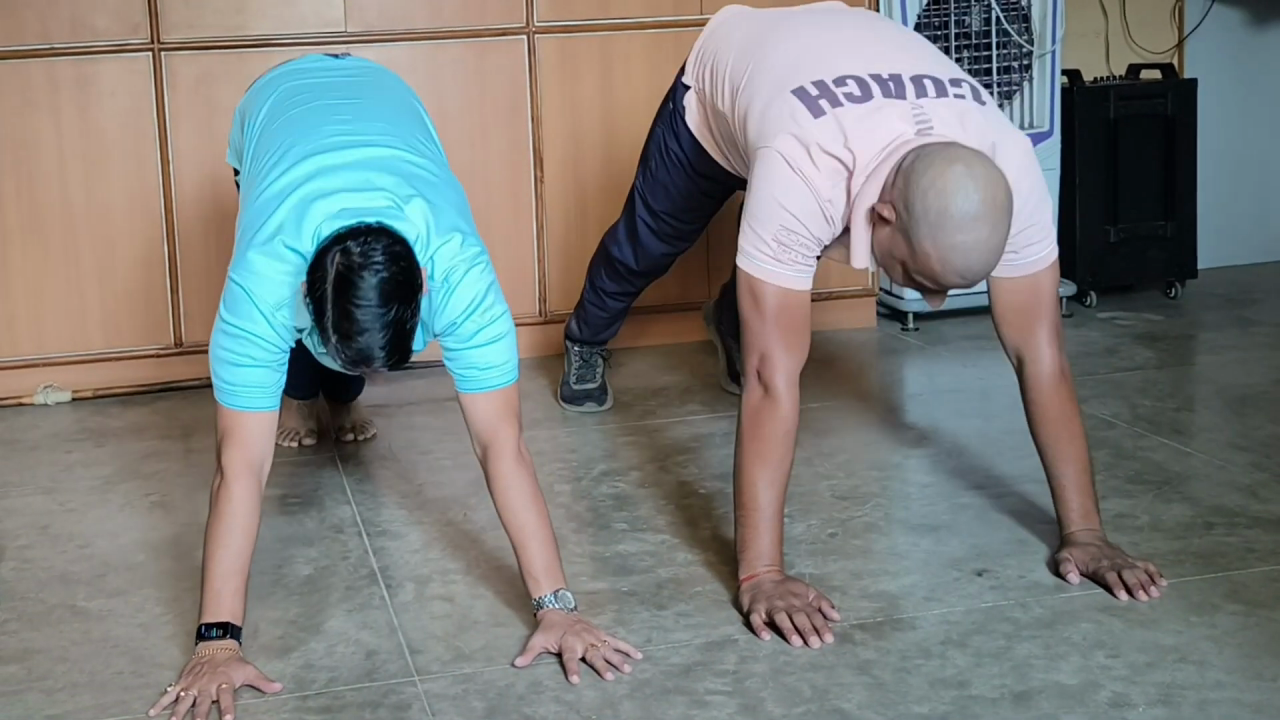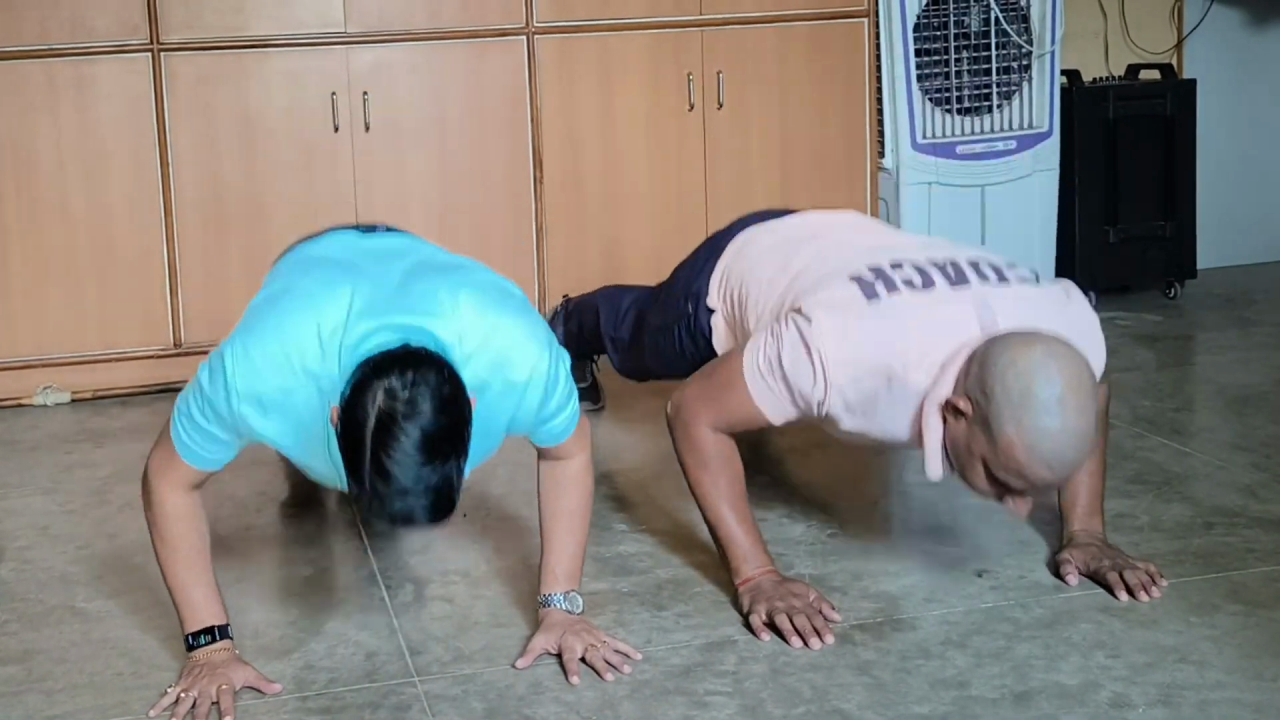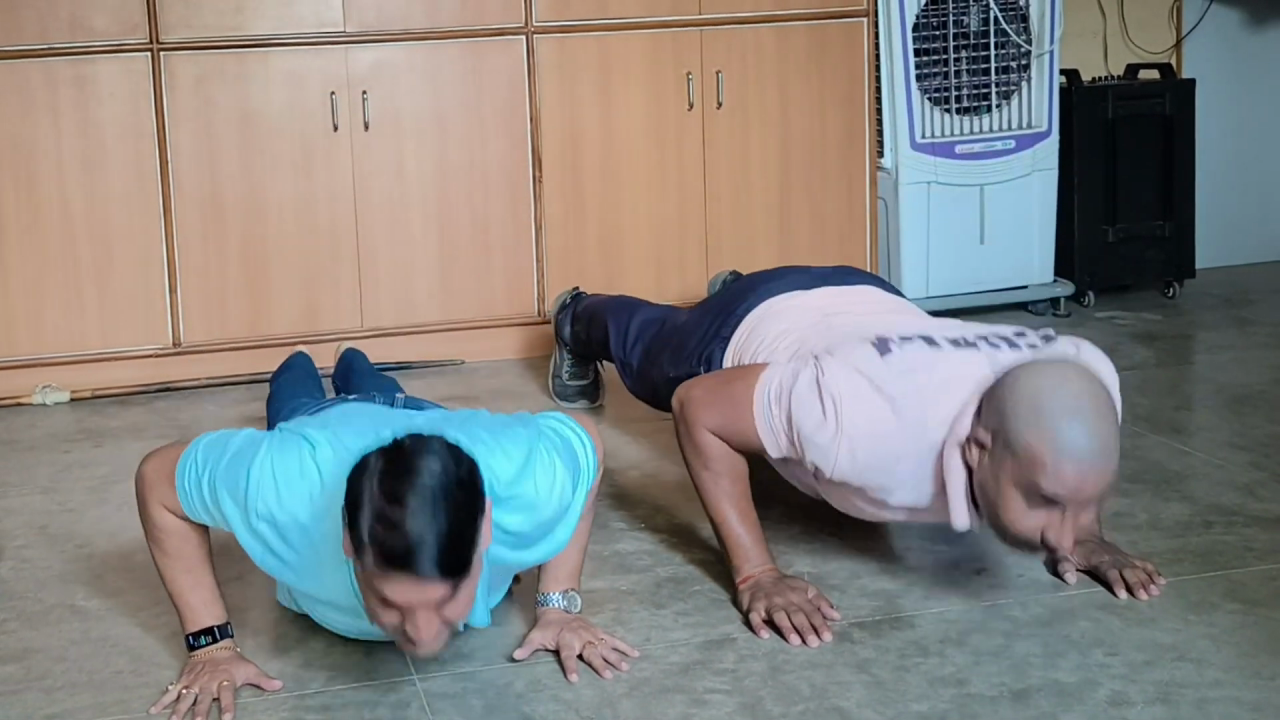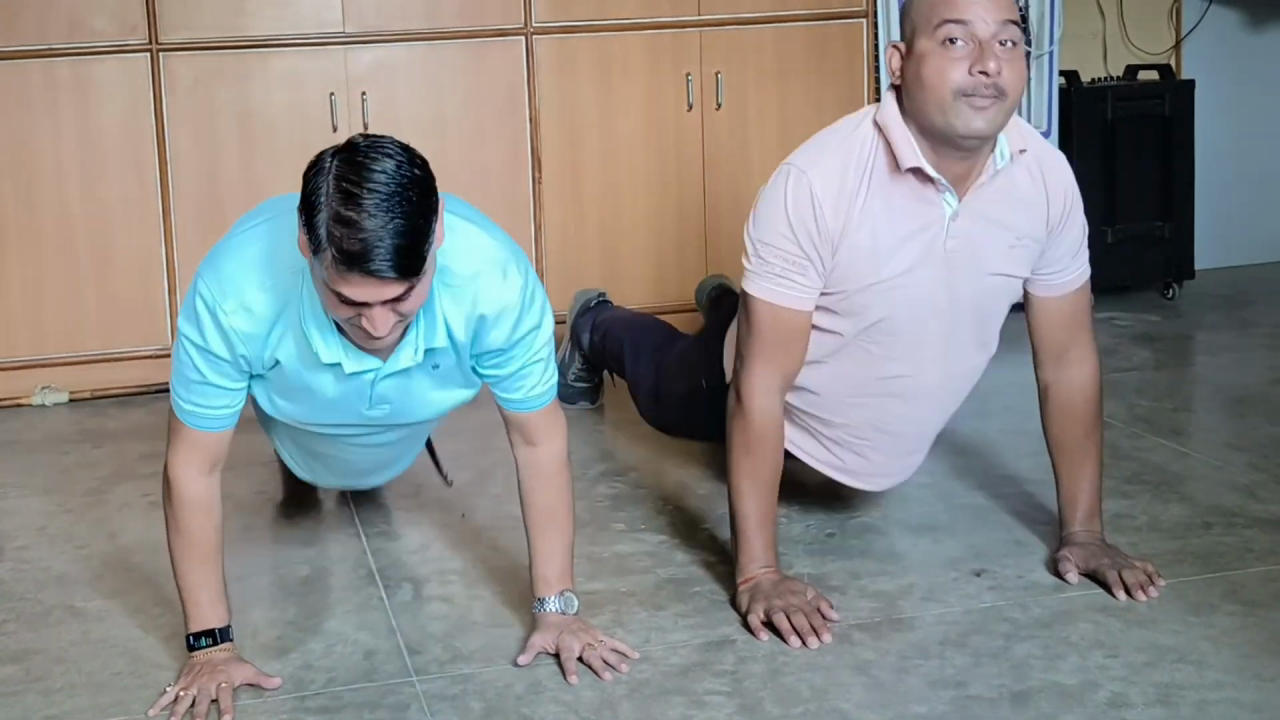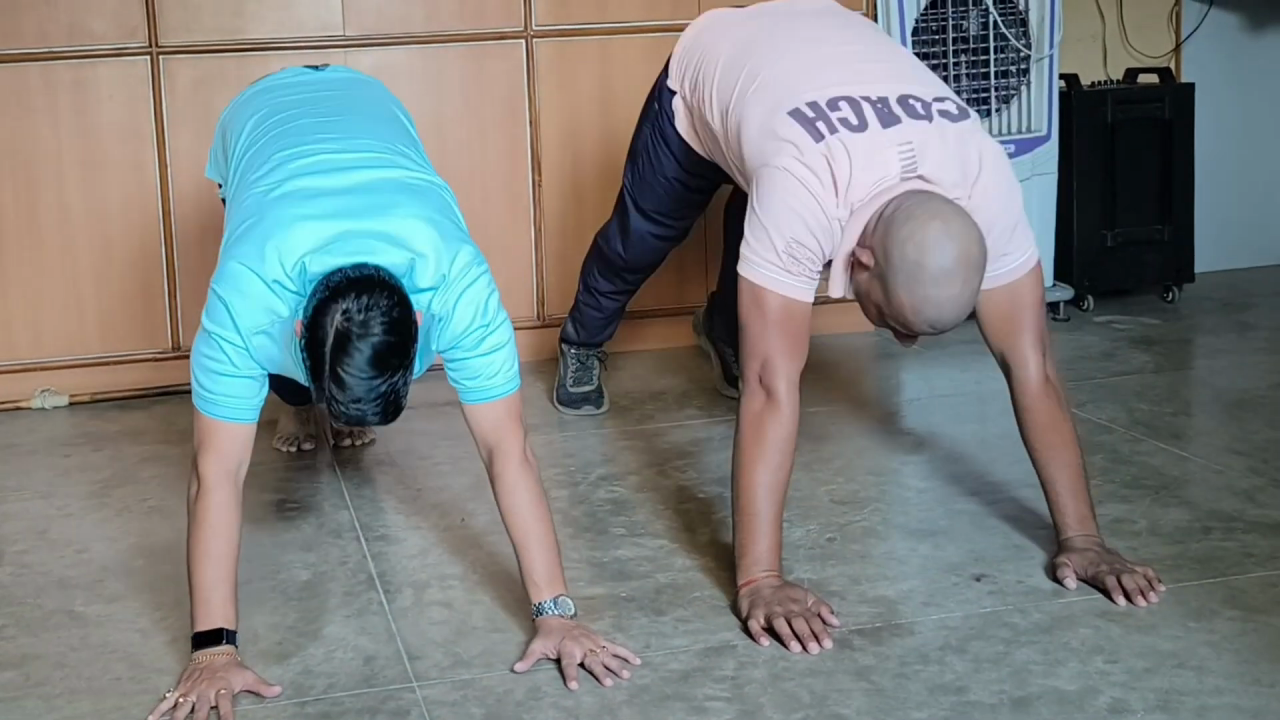
dt=0.4s
person 1, frame 1
left shoulder: (1006, 165)
right shoulder: (805, 174)
left elbow: (1037, 353)
right elbow: (773, 379)
left wrist: (1083, 533)
right wrist: (760, 574)
left knee: (771, 269)
right knee: (646, 245)
left ankle: (731, 326)
right ankle: (586, 341)
person 1, frame 2
left shoulder: (1070, 331)
right shoulder: (845, 355)
right elbow: (692, 415)
left wrist: (1086, 533)
right wrist: (756, 577)
left hip: (864, 257)
right hip: (740, 269)
right knee: (638, 344)
right ankle: (571, 326)
person 1, frame 3
left shoulder: (1093, 387)
right shoulder: (865, 427)
right elbow: (694, 407)
left wrist: (1088, 529)
right wrist: (754, 574)
right hip: (759, 333)
right knee: (648, 351)
left ankle: (734, 293)
right ankle: (580, 321)
person 1, frame 4
left shoulder: (1046, 177)
right shoulder: (817, 181)
left elbow: (1069, 363)
right elbow: (761, 387)
left wrist: (1083, 533)
right wrist: (757, 574)
right knee: (671, 384)
right ankle: (596, 329)
person 1, frame 5
left shoulder: (988, 187)
right shoulder: (806, 198)
left elbow: (1028, 363)
right elbow: (774, 386)
left wrist: (1081, 536)
right wrist: (759, 579)
right hip: (713, 58)
left knee: (753, 253)
right knee: (640, 240)
left ankle: (723, 331)
right ankle: (583, 342)
person 2, frame 1
left shoulder: (456, 270)
right shoulder: (267, 279)
left elbow: (501, 445)
right elbow: (242, 468)
left wrist: (556, 605)
right wrist: (217, 642)
left ankle: (342, 400)
right ankle: (300, 397)
person 2, frame 2
left shoulder: (519, 353)
right shoulder: (257, 373)
left elbow: (568, 451)
right elbow: (168, 480)
left wrist: (561, 604)
right wrist: (210, 641)
person 2, frame 3
left shoulder: (534, 487)
right shoulder: (281, 495)
left elbow: (585, 439)
right elbow: (154, 481)
left wrist: (559, 603)
right wrist: (210, 642)
left ankle: (352, 376)
right ankle: (298, 375)
person 2, frame 4
left shoulder: (494, 272)
right shoulder: (233, 287)
left elbow: (539, 440)
right elbow: (193, 470)
left wrist: (556, 606)
right wrist: (210, 641)
right knee: (309, 461)
person 2, frame 5
left shoulder: (455, 283)
right shoulder: (251, 296)
left elbow: (506, 450)
right elbow: (217, 473)
left wrist: (554, 610)
right wrist: (213, 646)
right knee: (284, 372)
left ankle: (341, 409)
right ankle: (297, 403)
